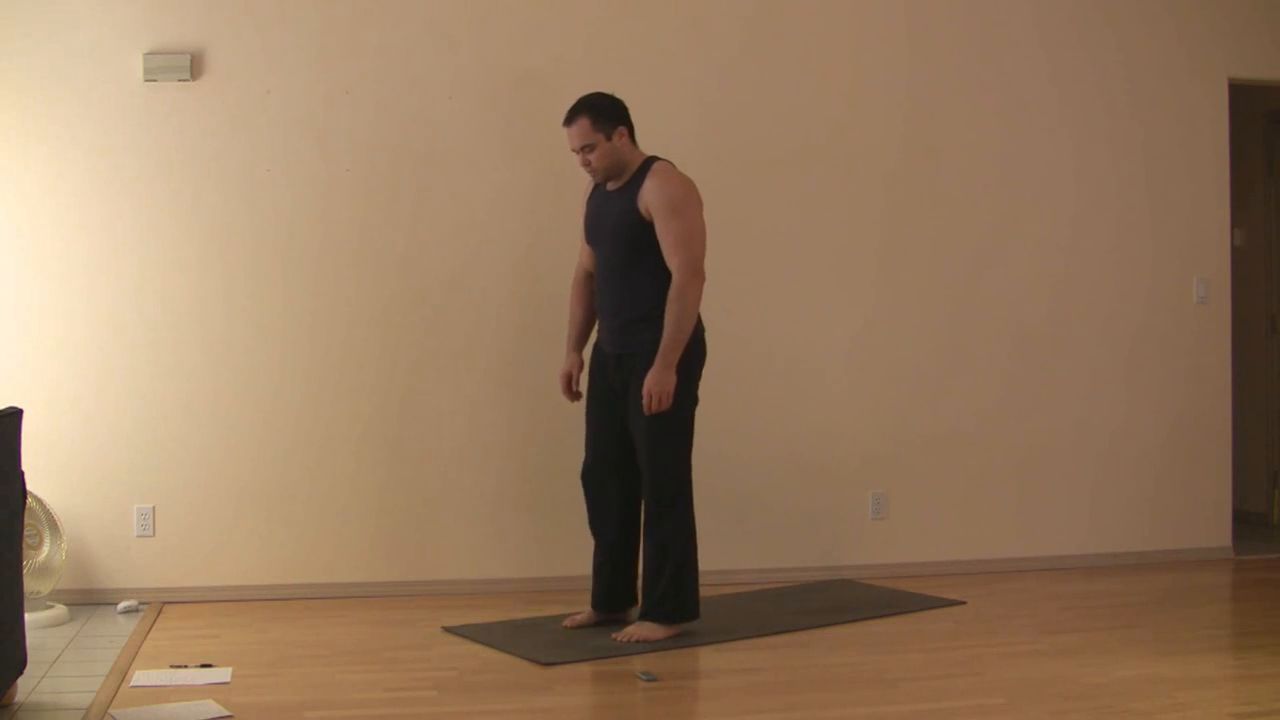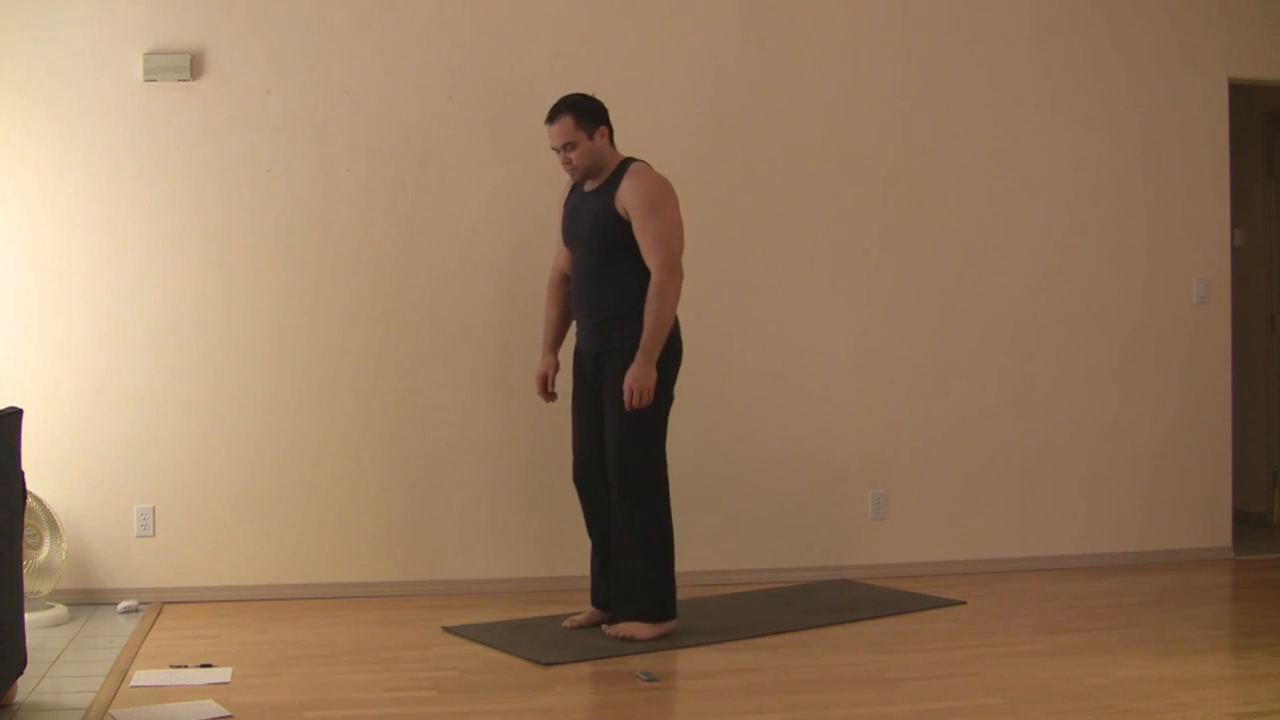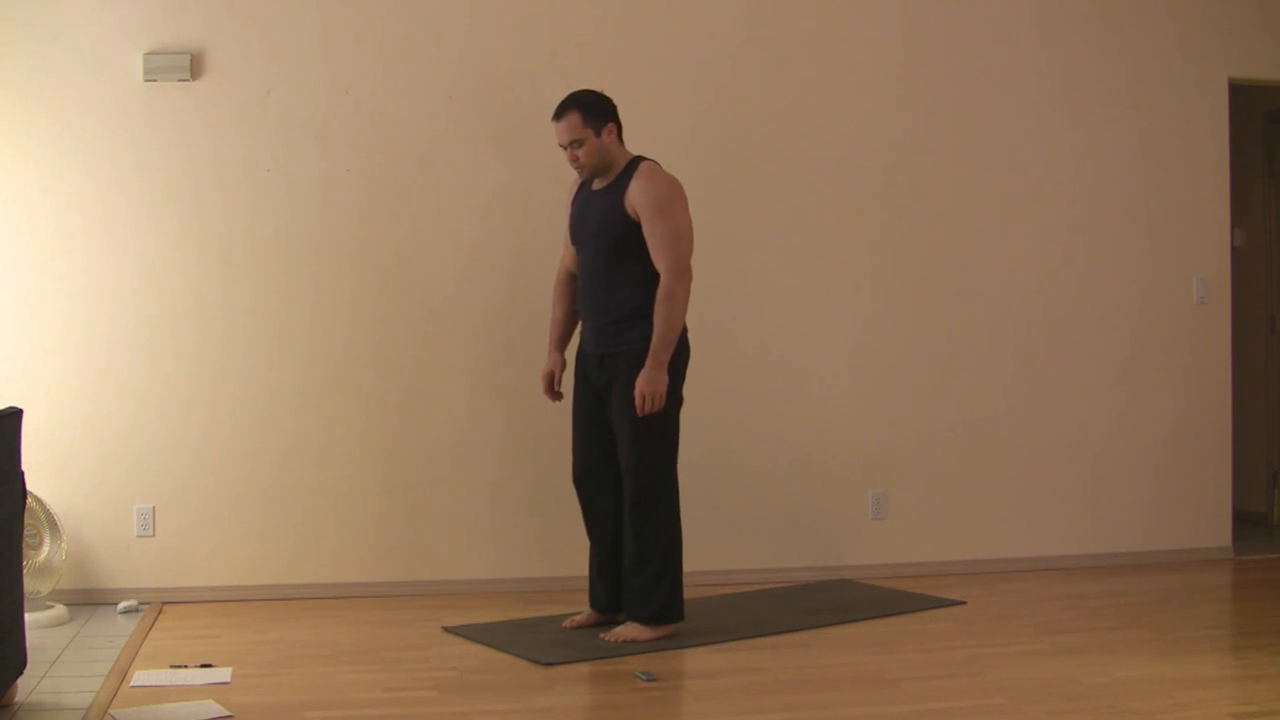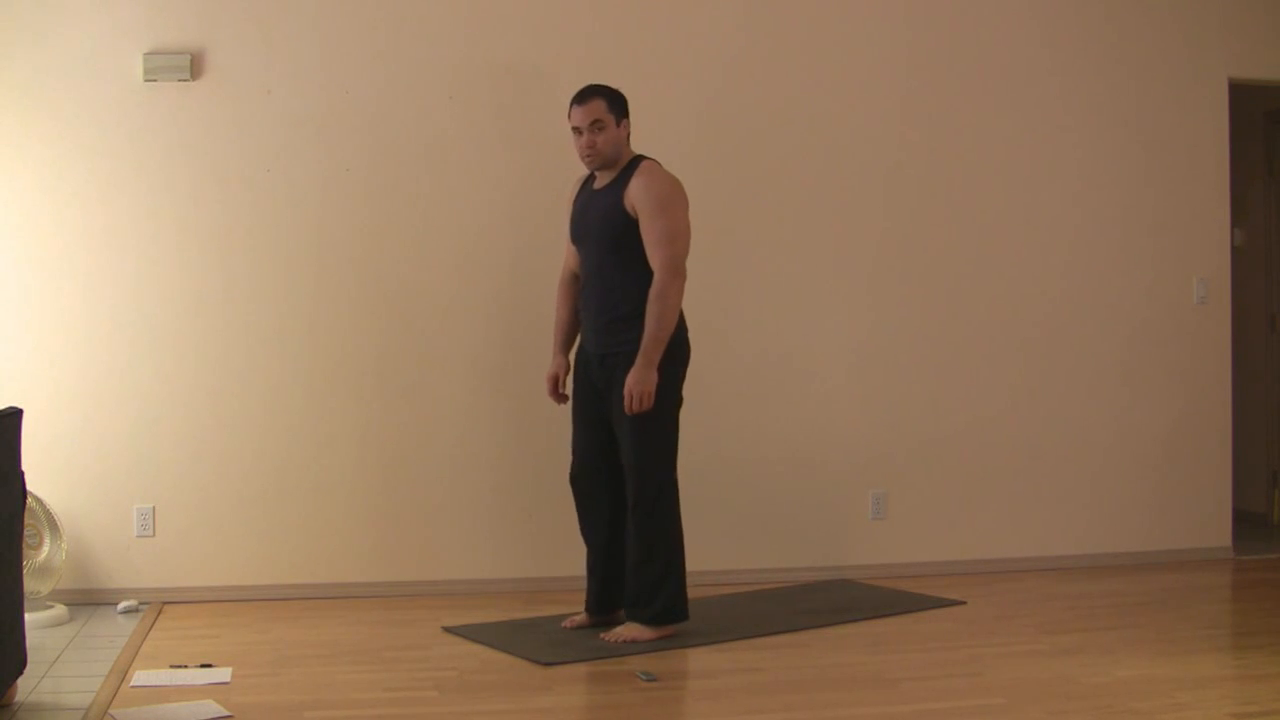
dt=0.5s
person 1, frame 1
left shoulder: (665, 187)
right shoulder: (597, 193)
left elbow: (688, 276)
left wrist: (666, 364)
right wrist: (574, 350)
left hip: (660, 358)
right hip: (611, 356)
left knee: (662, 484)
right knee: (603, 478)
left ankle: (668, 610)
right ankle: (612, 598)
person 1, frame 2
left shoulder: (642, 186)
right shoulder: (575, 193)
left elbow: (666, 274)
right elbow: (563, 276)
left wrist: (647, 361)
right wrist: (549, 350)
left hip: (637, 355)
right hip: (592, 353)
left knee: (634, 478)
right knee: (592, 478)
left ankle: (650, 609)
right ankle: (610, 598)
person 1, frame 3
left shoulder: (651, 186)
right shoulder: (582, 191)
left elbow: (675, 277)
right elbow: (569, 274)
left wrist: (657, 366)
right wrist: (556, 349)
left hip: (643, 359)
right hip: (595, 356)
left knee: (646, 483)
right knee: (594, 479)
left ankle: (656, 612)
right ankle: (610, 599)
person 1, frame 4
left shoulder: (651, 184)
right shoulder: (584, 190)
left elbow: (669, 276)
left wrist: (647, 364)
right wrist: (560, 353)
left hip: (643, 357)
right hip: (594, 356)
left knee: (646, 483)
right knee: (591, 479)
left ankle: (657, 611)
right ankle: (606, 600)
